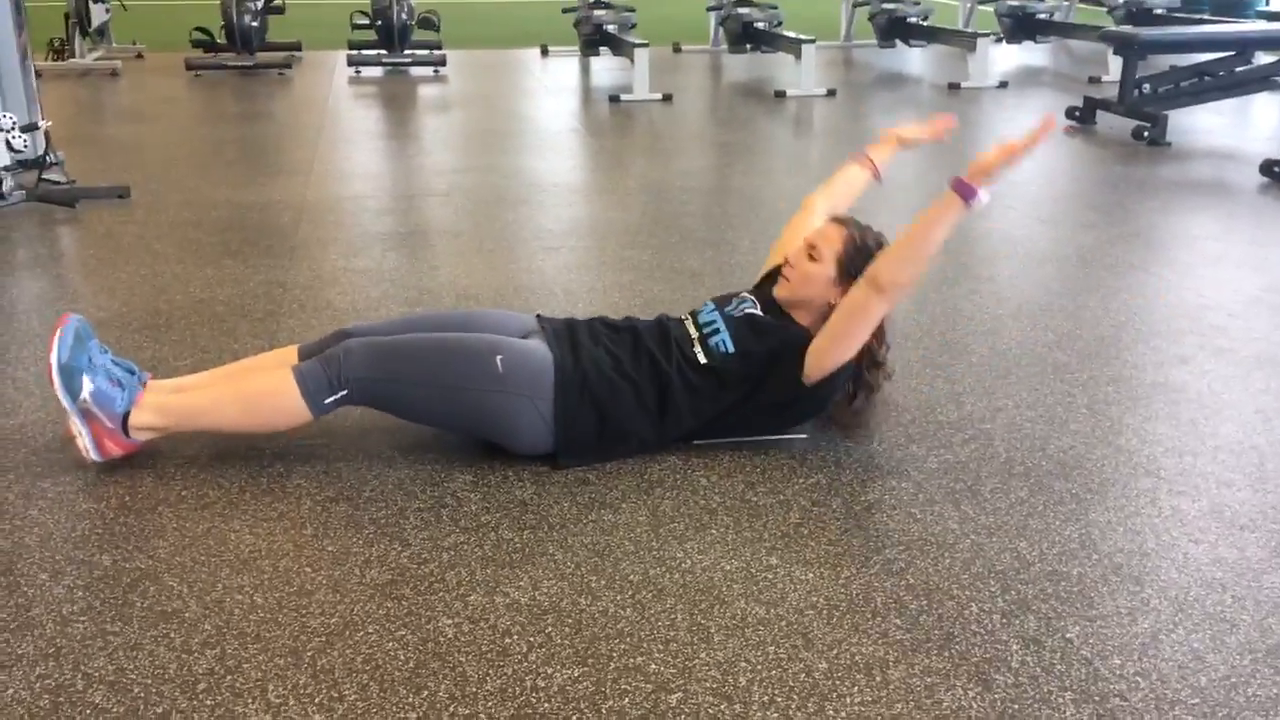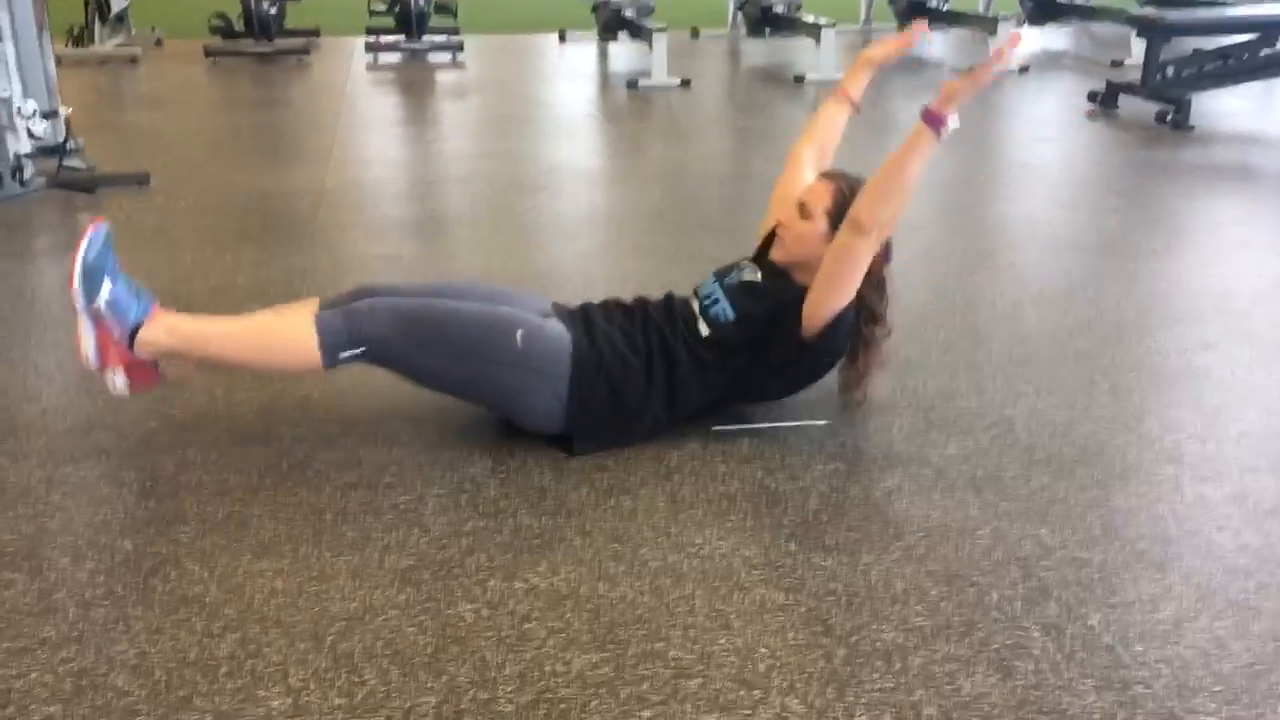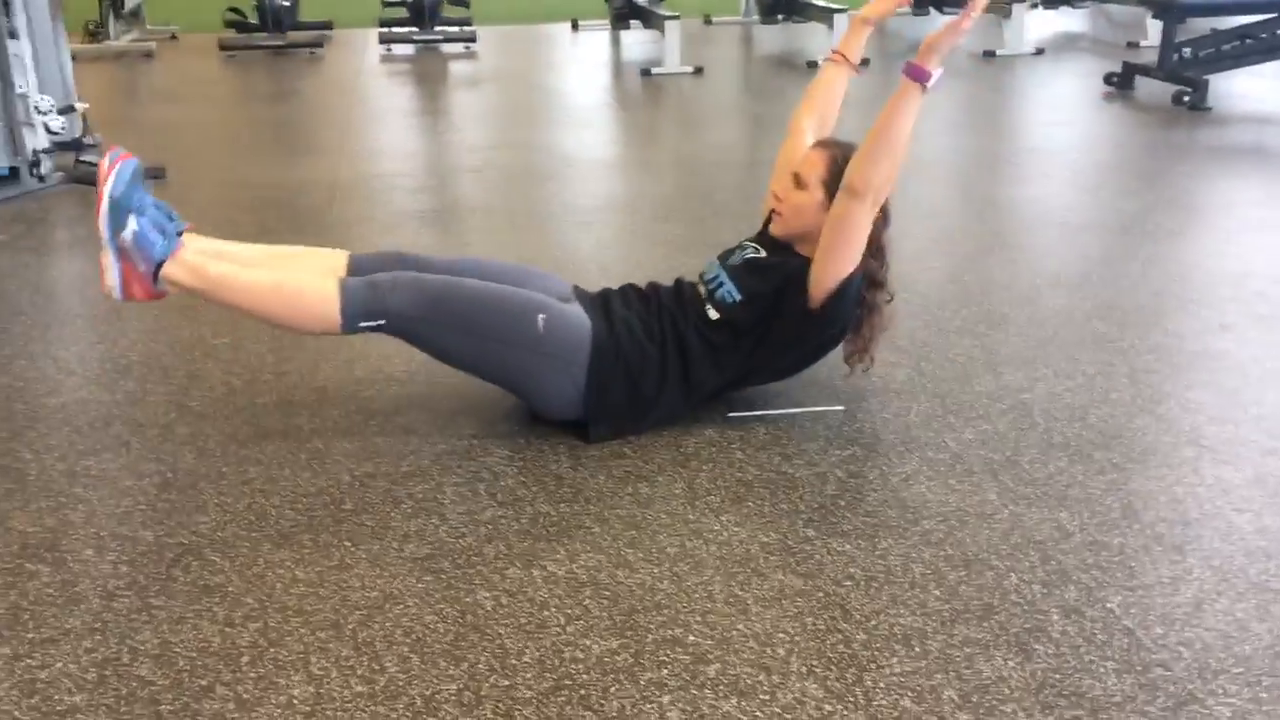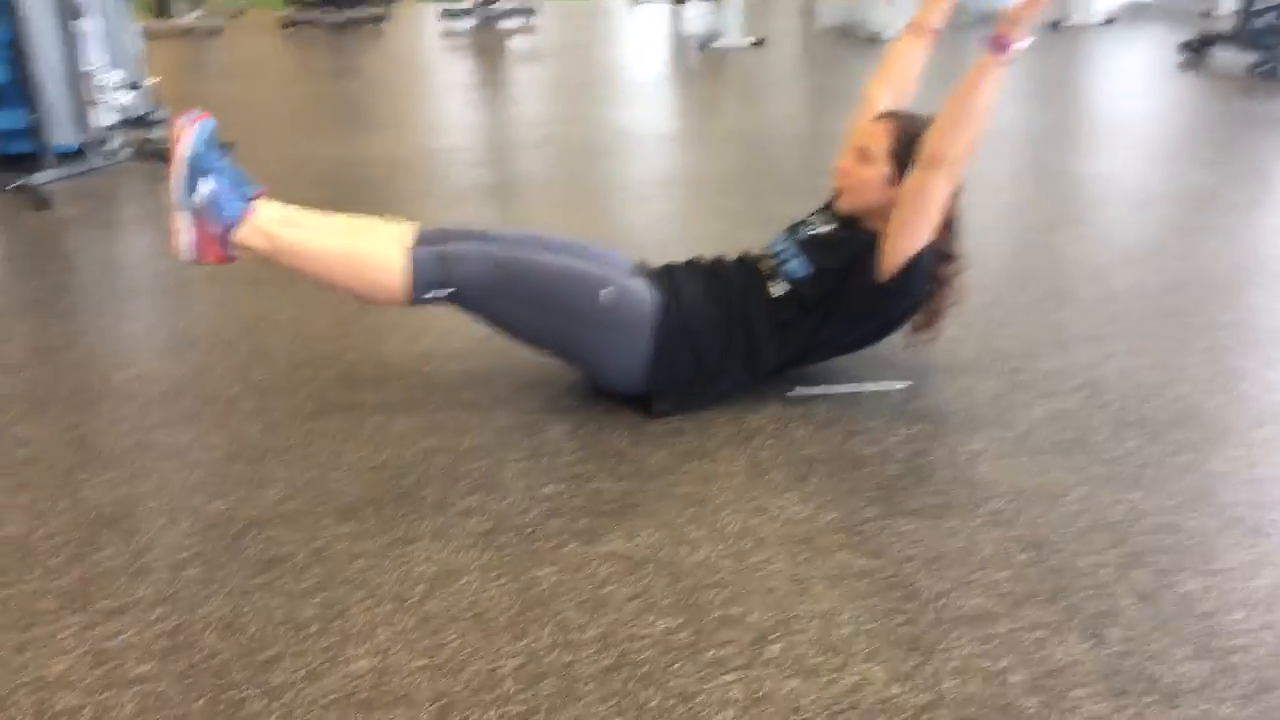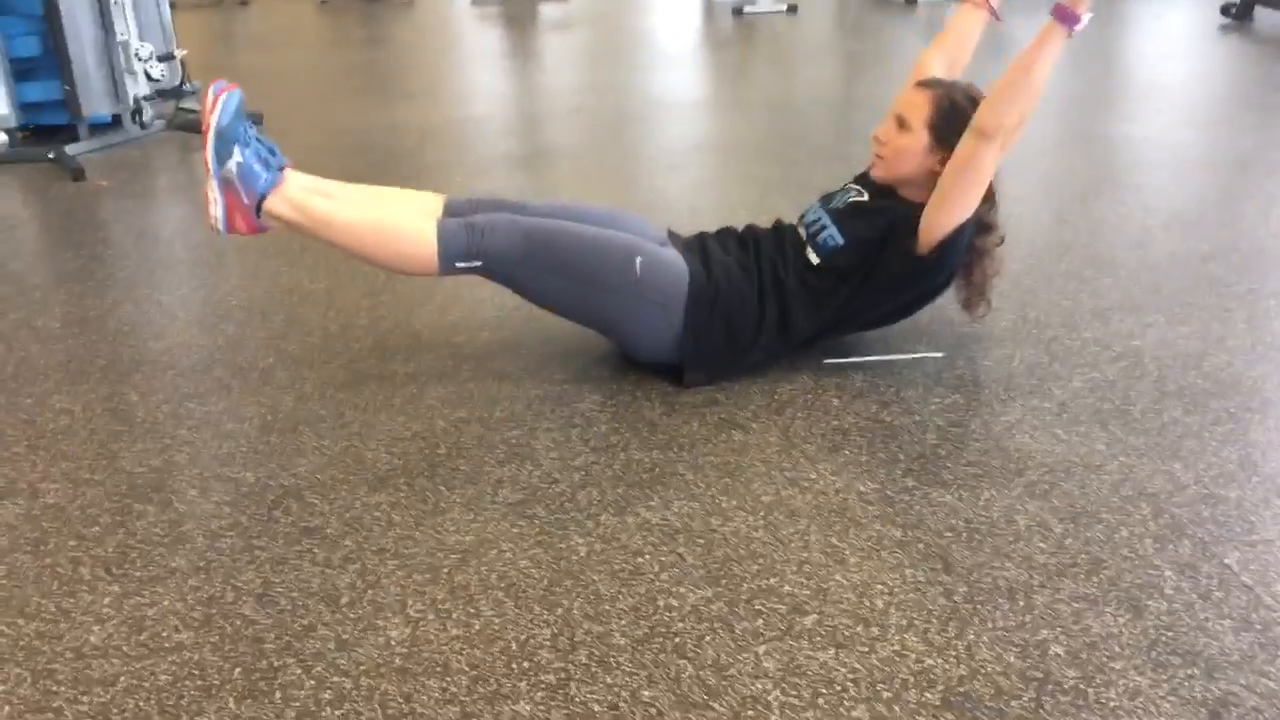
dt=0.2s
person 1, frame 1
left shoulder: (798, 367)
right shoulder: (765, 304)
left elbow: (881, 284)
right elbow: (820, 212)
left wrist: (967, 187)
right wrist: (882, 152)
left hip: (556, 401)
right hip: (550, 345)
left knee: (345, 374)
right knee: (342, 342)
left ankle: (130, 413)
right ankle: (141, 397)
person 1, frame 2
left shoulder: (804, 328)
right shoulder: (769, 266)
left elbow: (867, 224)
right elbow: (807, 162)
left wrist: (937, 117)
right wrist: (857, 79)
left hip: (575, 384)
right hip: (566, 331)
left knee: (365, 331)
right knee: (365, 301)
left ankle: (144, 335)
right ankle: (151, 330)
person 1, frame 3
left shoulder: (816, 301)
right shoulder: (778, 246)
left elbow: (863, 189)
right elbow: (807, 138)
left hip: (594, 372)
right hip: (587, 318)
left knee: (387, 300)
right knee: (385, 267)
left ankle: (165, 260)
right ankle: (177, 250)
person 1, frame 4
left shoulder: (888, 272)
right shoulder: (846, 221)
left elbow: (940, 159)
right elbow: (881, 111)
left hip: (661, 346)
right hip: (653, 294)
left knee: (451, 271)
right knee: (452, 242)
left ankle: (238, 225)
right ankle: (245, 214)
person 1, frame 5
left shoulder: (924, 243)
right shoulder: (883, 191)
left elbow: (987, 133)
right elbow: (934, 83)
left hip: (694, 314)
right hip: (687, 262)
left knee: (484, 242)
right knee: (484, 210)
left ankle: (269, 196)
right ankle: (274, 187)
